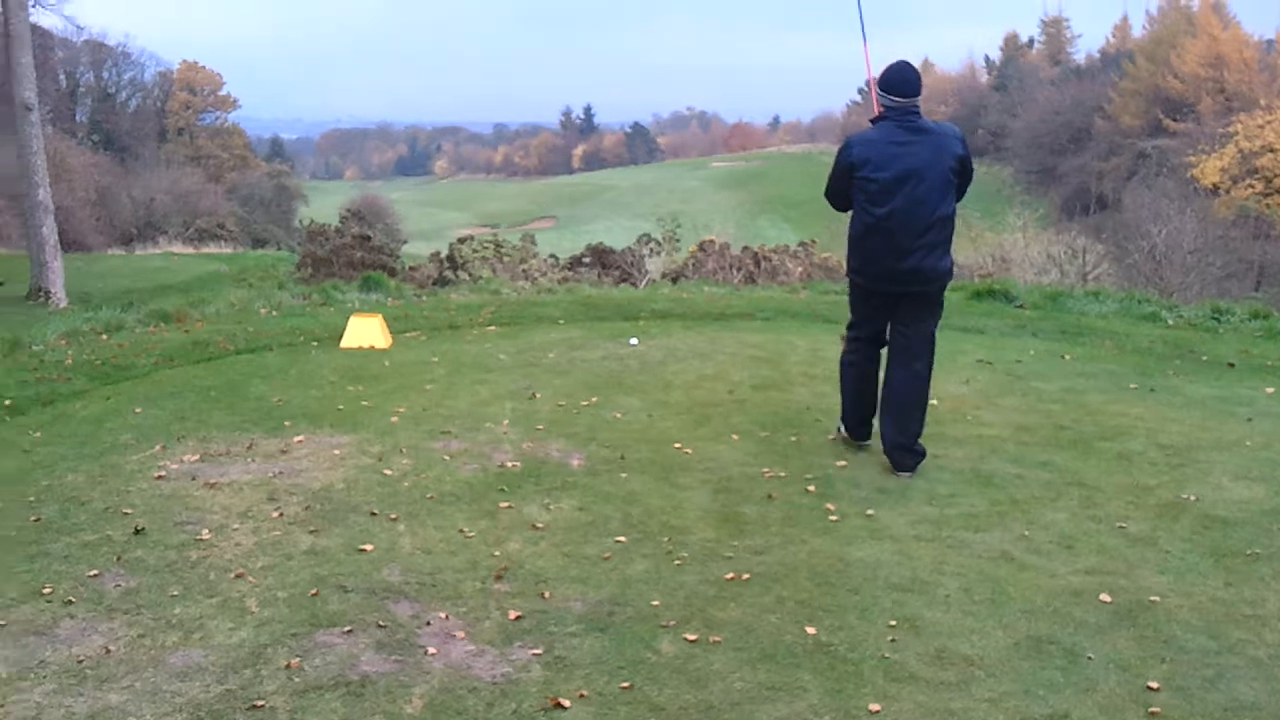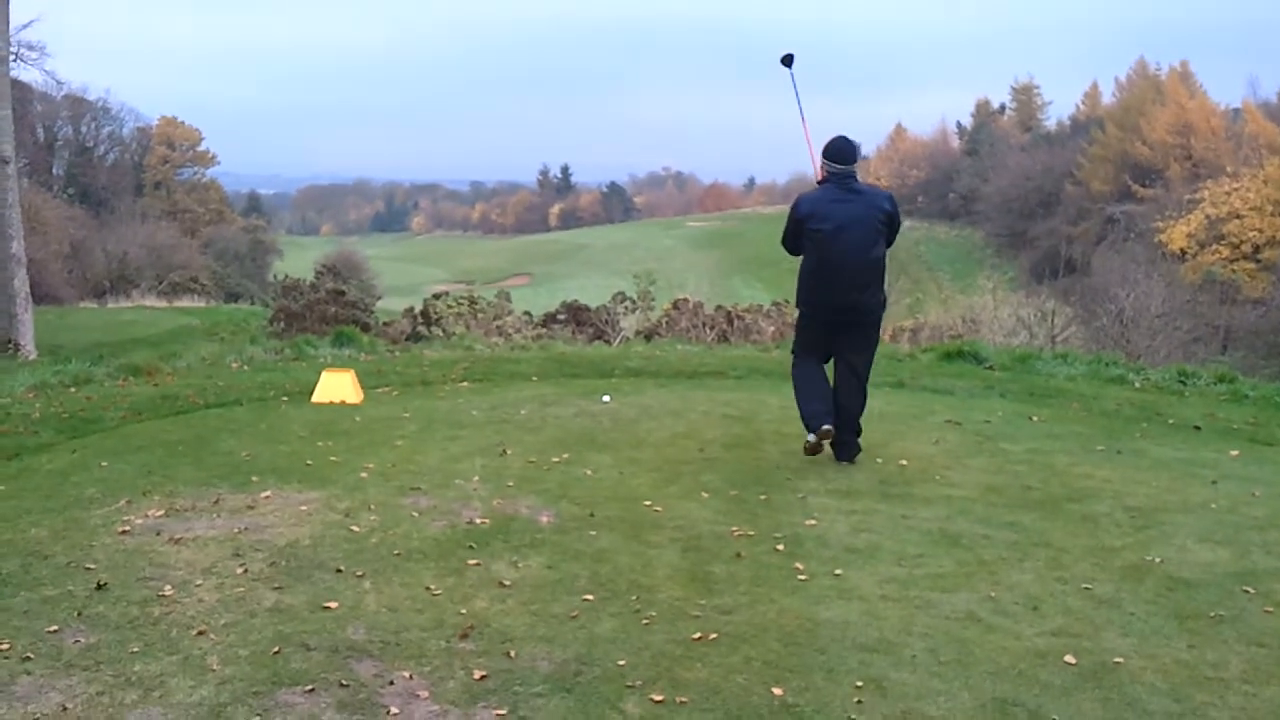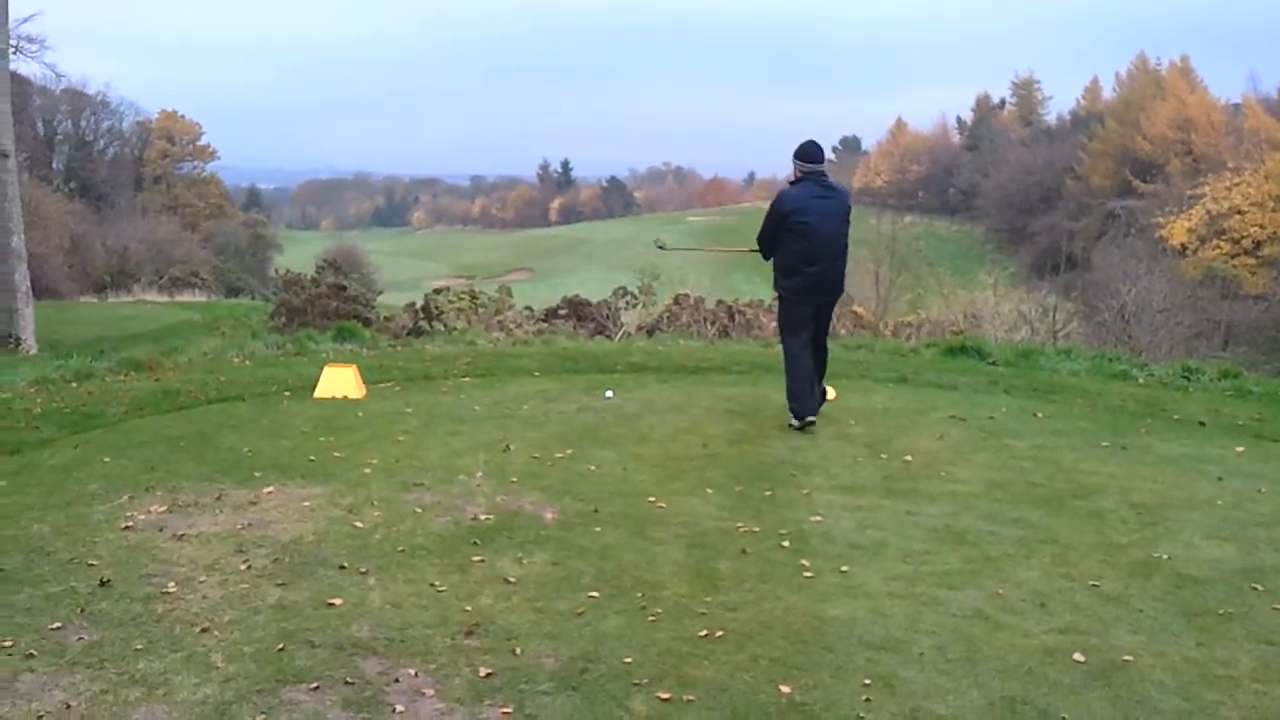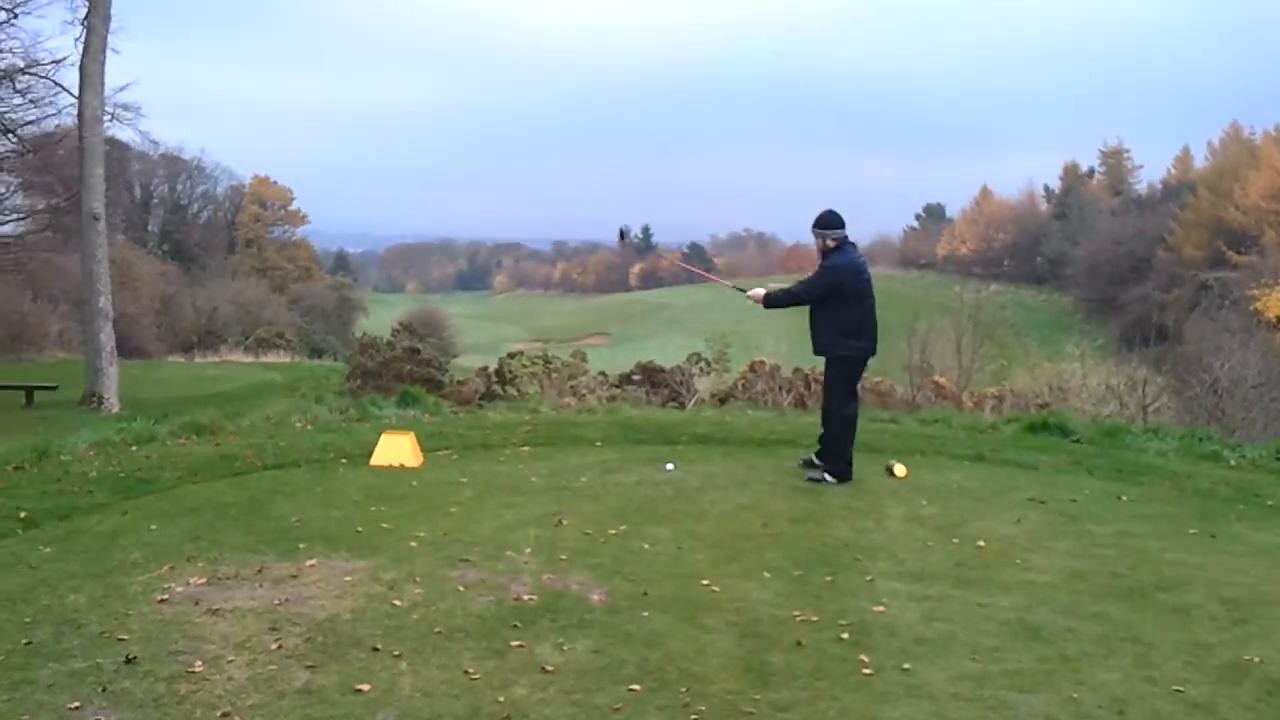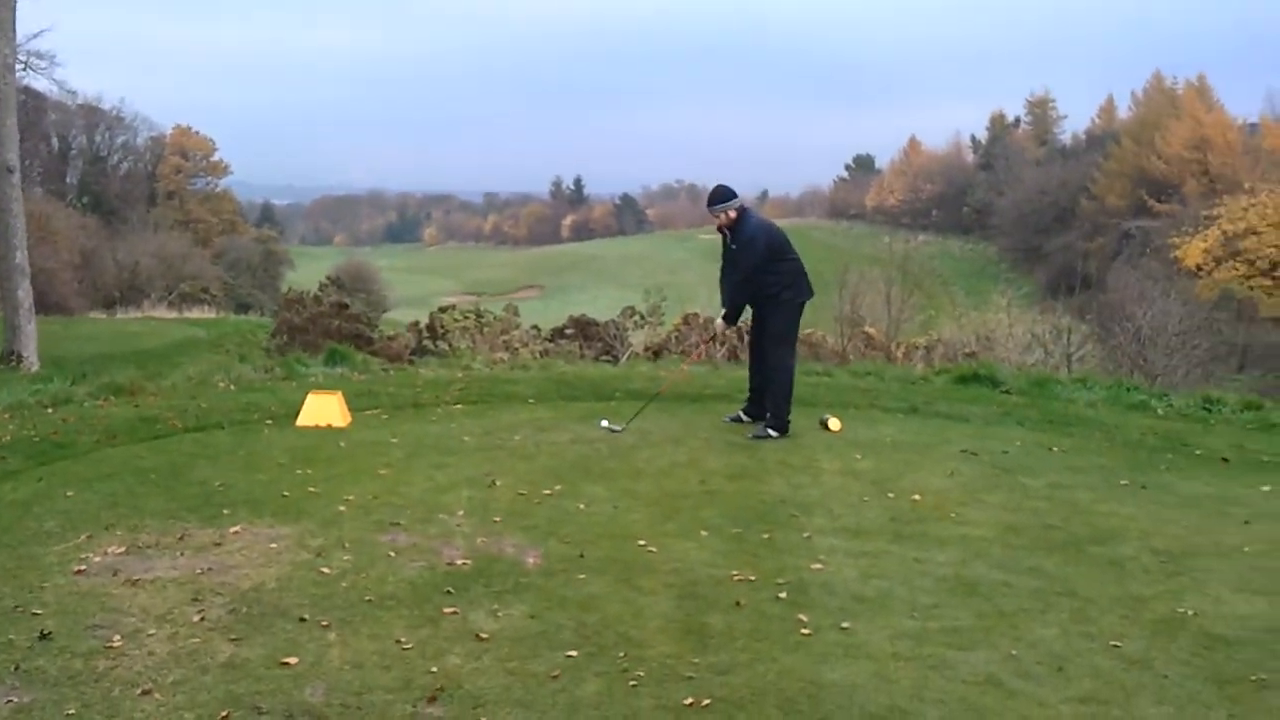
dt=1s
person 1, frame 1
left shoulder: (859, 145)
right shoulder: (952, 140)
left elbow: (837, 199)
right elbow: (960, 190)
left hip: (871, 269)
right hip: (927, 270)
left knee: (863, 343)
right knee: (913, 357)
left ankle: (857, 428)
right ankle: (904, 452)
person 1, frame 2
left shoulder: (807, 203)
right shoulder: (882, 199)
left elbow: (791, 245)
right elbow: (889, 238)
left hip: (818, 303)
right hip: (865, 304)
left knee: (808, 359)
right knee: (853, 372)
left ankle: (819, 424)
right ankle: (845, 446)
person 1, frame 3
left shoulder: (787, 198)
right shoulder: (842, 197)
left elbow: (766, 240)
left wrist: (770, 252)
left hip: (795, 285)
right hip: (830, 284)
left knee: (796, 343)
right knee: (817, 340)
left ankle: (803, 411)
right ankle: (813, 397)
person 1, frame 4
left shoulder: (842, 264)
right shoulder: (839, 259)
left elbow: (806, 292)
right elbow: (811, 287)
left wrist: (768, 296)
right wrist: (773, 295)
left hip: (849, 345)
right hip: (845, 343)
left knee: (840, 403)
right knee: (834, 400)
left ankle: (838, 469)
right ankle: (826, 453)
person 1, frame 5
left shoulder: (755, 232)
right shoulder: (732, 230)
left elbow: (743, 279)
right elbow: (729, 271)
left wrist: (728, 317)
right wrist: (725, 308)
left hip: (786, 295)
right hip: (766, 296)
left knee: (778, 354)
right knee: (759, 350)
left ankle: (777, 422)
right ankle: (755, 409)
